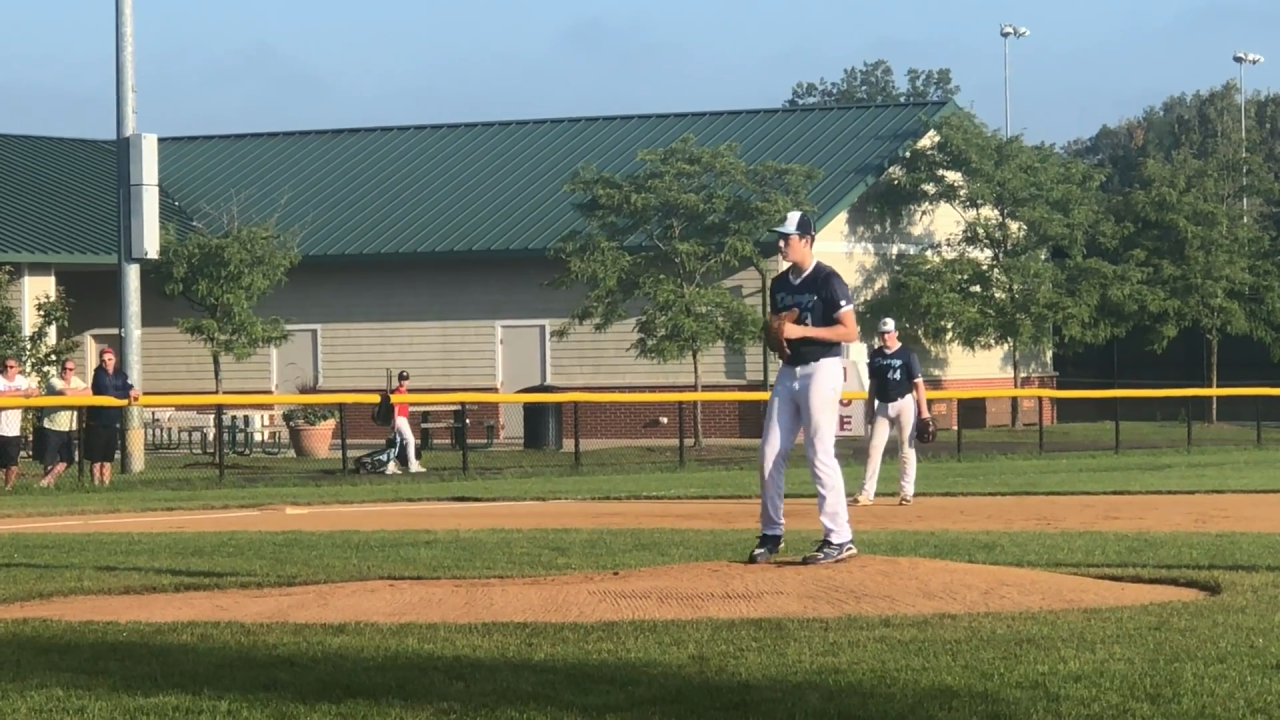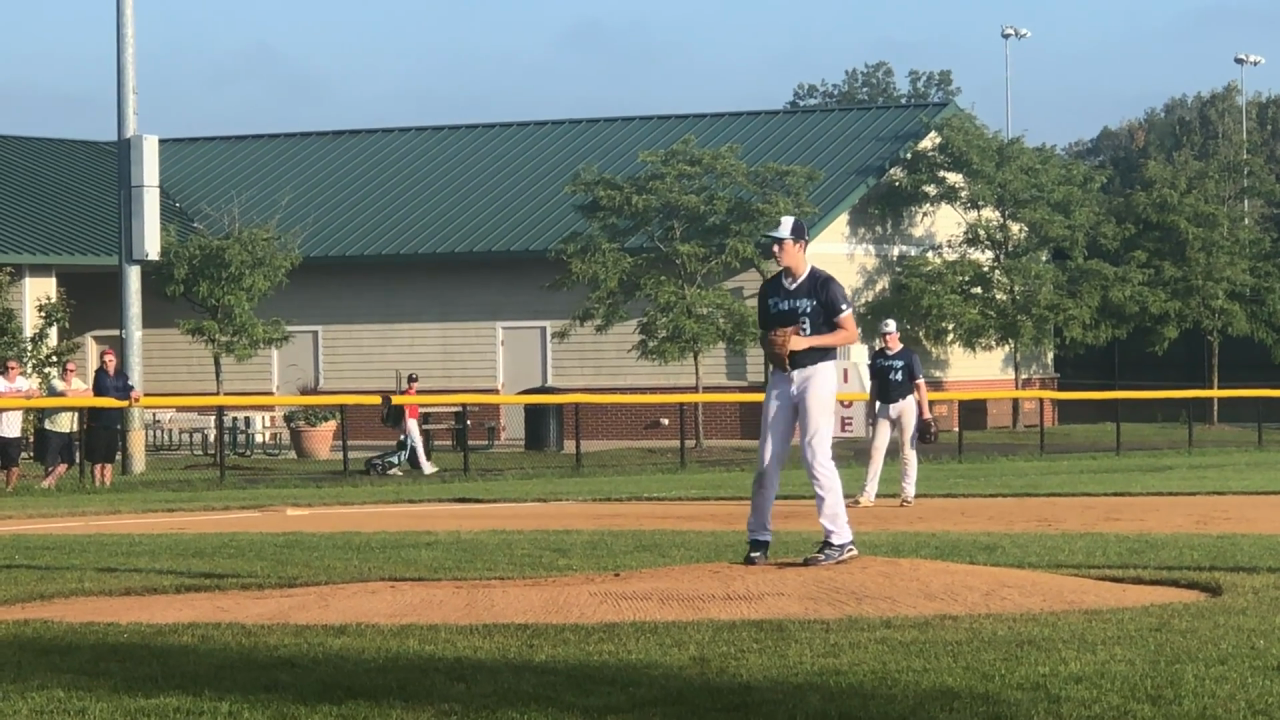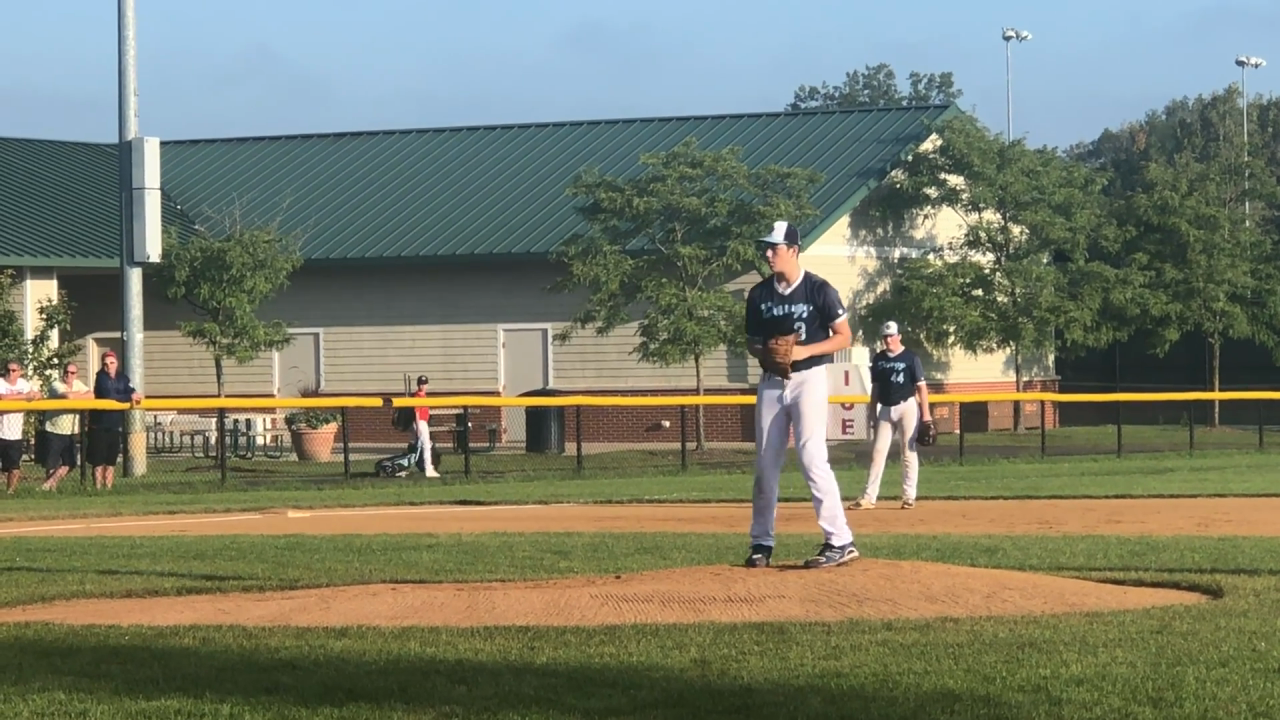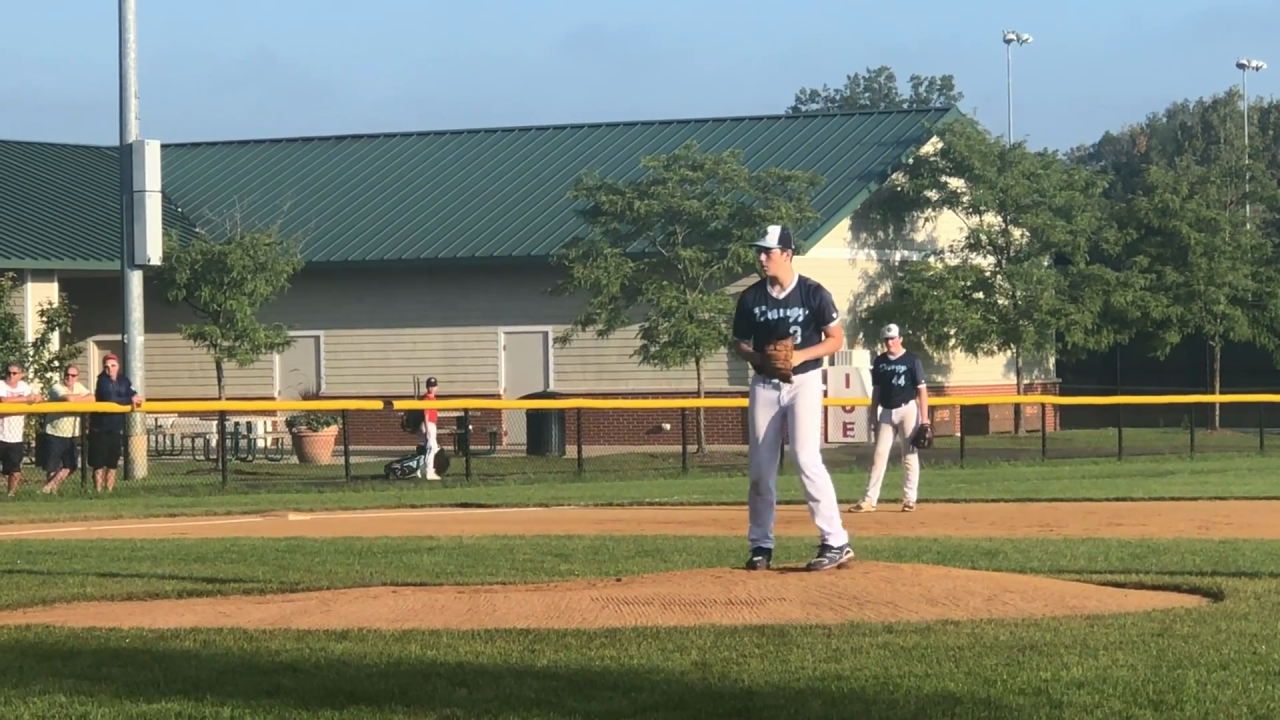
dt=0.1s
person 1, frame 1
left shoulder: (827, 280)
right shoulder: (779, 283)
left elbow: (849, 331)
left wrist: (802, 331)
right wrist: (776, 337)
left hip: (821, 372)
right hip: (787, 373)
left knee: (820, 456)
right knee: (771, 453)
left ankle: (840, 539)
right ankle: (771, 533)
person 1, frame 2
left shoulder: (824, 285)
right shoulder: (769, 288)
left elbow: (850, 333)
left wrist: (806, 341)
right wrist: (770, 345)
left hip: (815, 376)
right hip: (780, 378)
left knee: (817, 458)
right knee: (768, 459)
left ankle: (840, 540)
right ankle: (760, 538)
person 1, frame 3
left shoulder: (819, 290)
right shoulder: (758, 294)
left elbow: (844, 337)
right elbow: (752, 341)
left wrist: (804, 351)
right wrist: (764, 355)
left hip: (810, 380)
right hip: (771, 383)
left knee: (812, 459)
right knee: (766, 465)
left ankle: (840, 541)
right ankle: (762, 542)
person 1, frame 4
left shoulder: (813, 293)
right shoulder: (751, 297)
left elbow: (836, 340)
right elbow: (740, 344)
left wrist: (800, 355)
right wrist: (758, 359)
left hip: (803, 383)
right hip: (765, 386)
left knee: (807, 459)
right knee: (761, 468)
left ankle: (836, 542)
right ankle: (761, 544)
